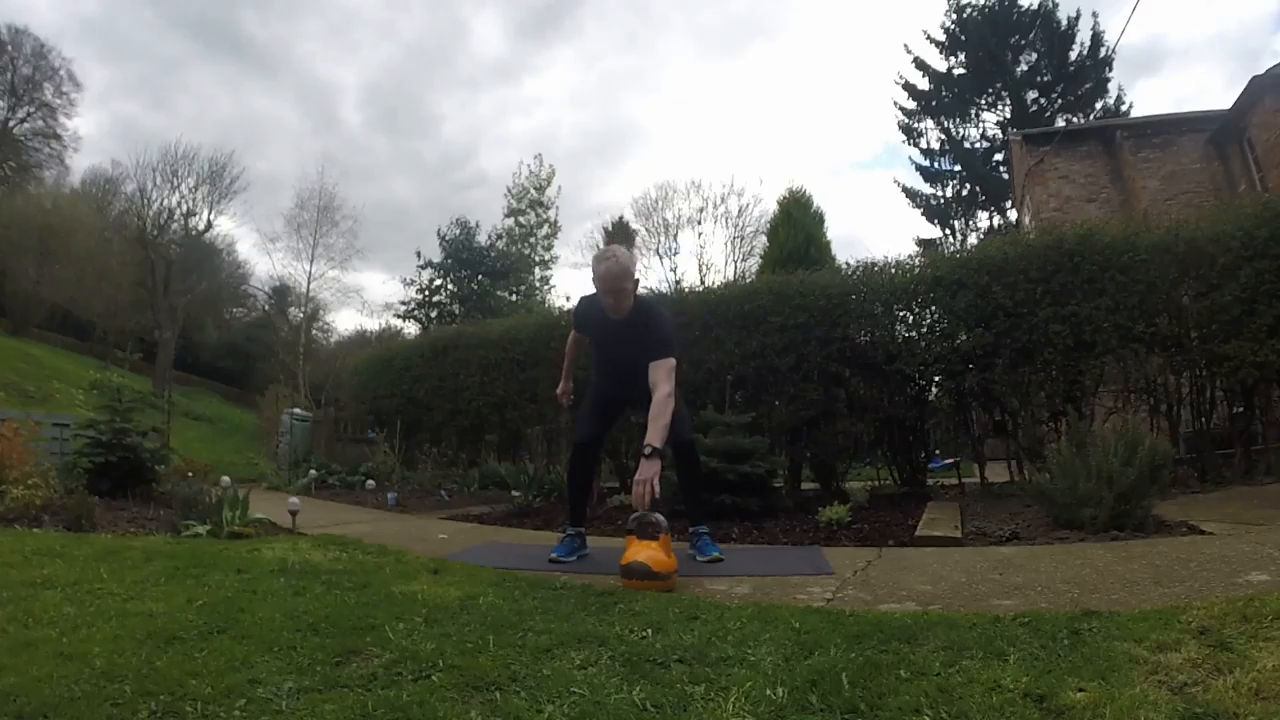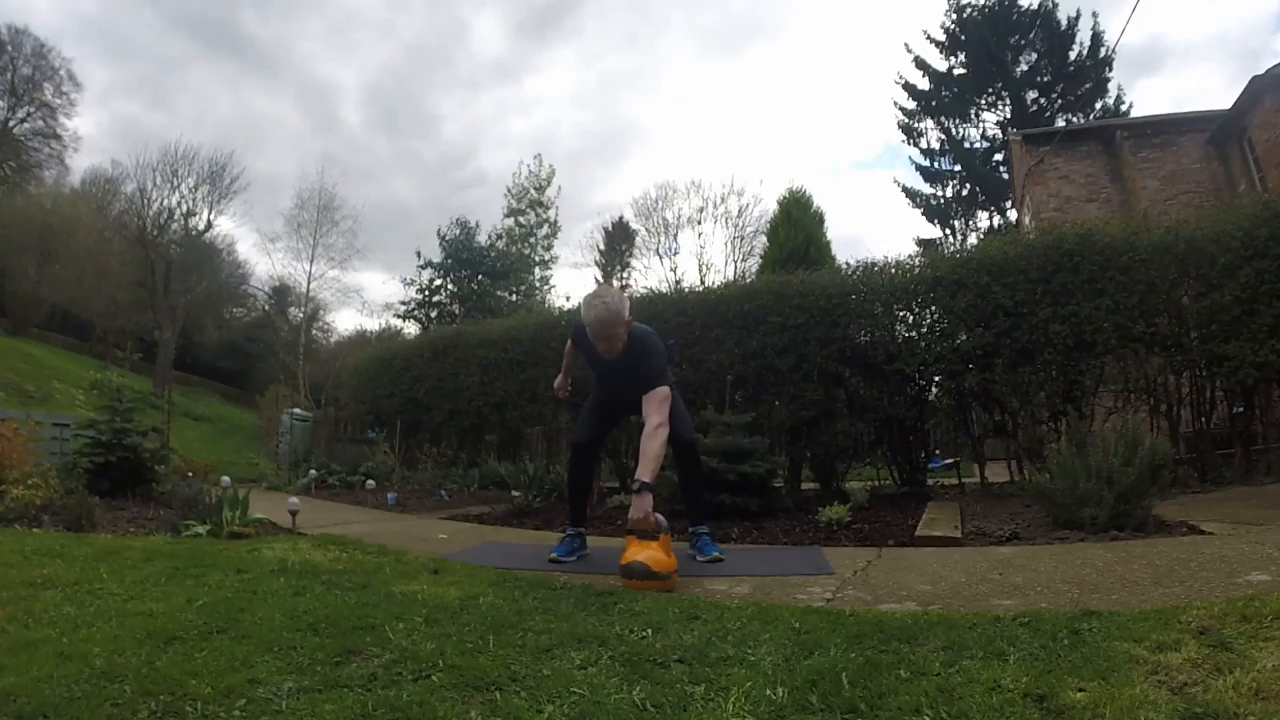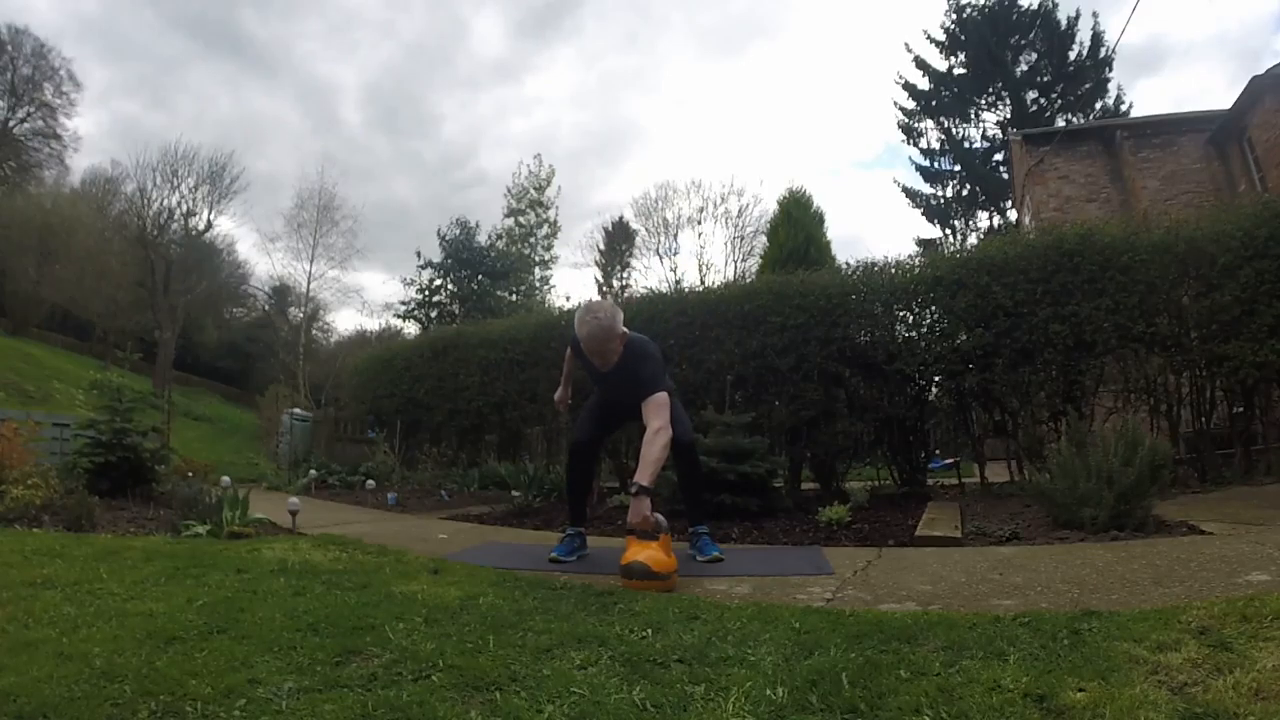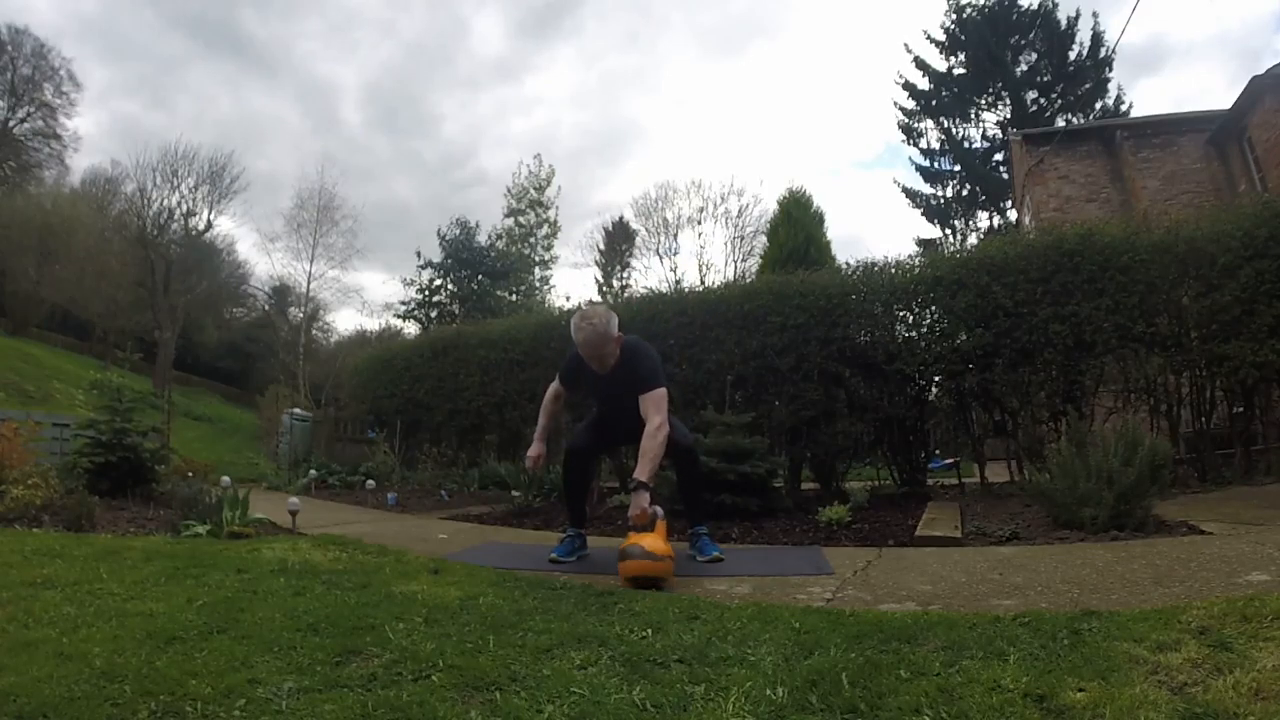
dt=0.3s
person 1, frame 1
left shoulder: (654, 319)
right shoulder: (587, 310)
left elbow: (663, 390)
right elbow: (576, 339)
left wrist: (650, 455)
right wrist: (566, 378)
left hip: (650, 383)
right hip: (607, 388)
left knee: (683, 442)
right knee: (582, 443)
left ankle: (698, 533)
right ankle: (575, 534)
person 1, frame 2
left shoulder: (648, 347)
right shoulder: (583, 332)
left elbow: (657, 423)
left wrist: (642, 489)
right wrist: (564, 376)
left hip: (653, 393)
right hip: (608, 392)
left knee: (685, 442)
right knee: (582, 445)
left ankle: (699, 533)
right ankle: (575, 534)
person 1, frame 3
left shoulder: (645, 355)
right shoulder: (583, 343)
left elbow: (659, 428)
left wrist: (640, 491)
right wrist: (564, 387)
left hip: (652, 400)
right hip: (609, 398)
left knee: (684, 442)
right knee: (580, 444)
left ankle: (699, 532)
right ankle: (575, 533)
person 1, frame 4
left shoulder: (642, 356)
right shoulder: (577, 361)
left elbow: (658, 424)
right elbow: (555, 394)
left wrist: (641, 487)
right wrist: (538, 441)
left hip: (647, 415)
right hip: (608, 420)
left knee: (685, 447)
right knee: (575, 450)
left ankle: (698, 533)
right ankle: (576, 534)
